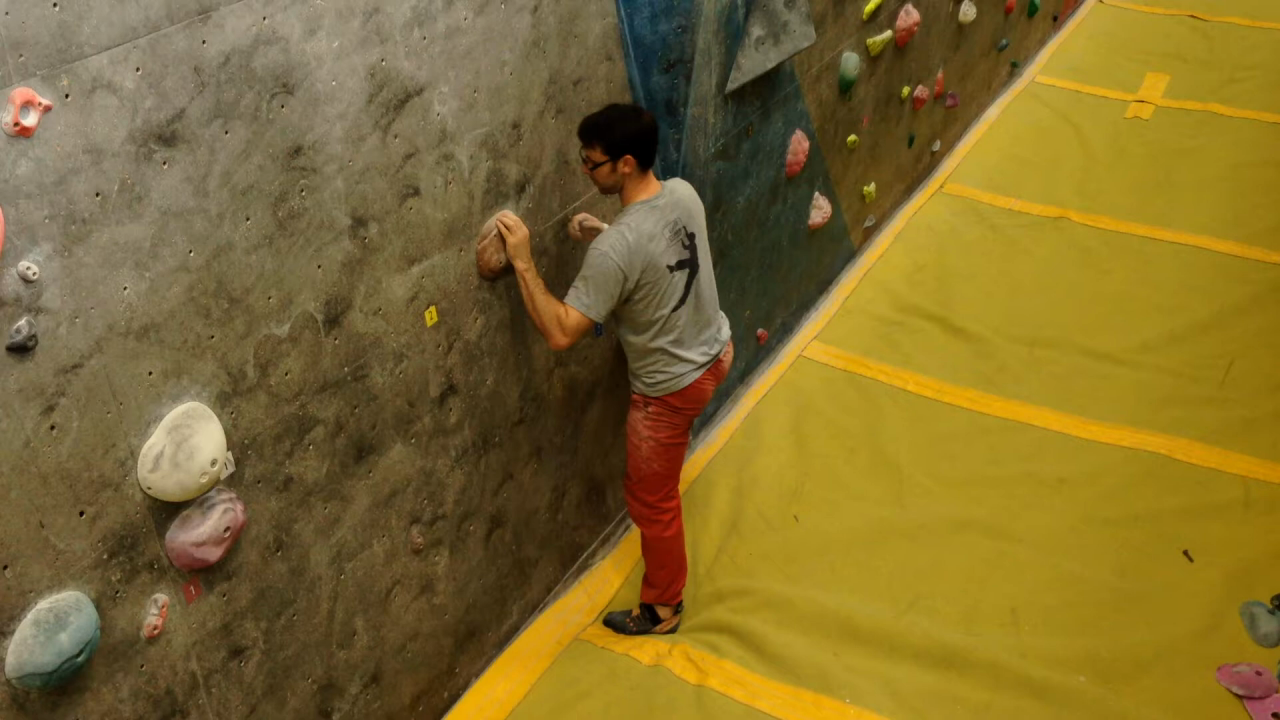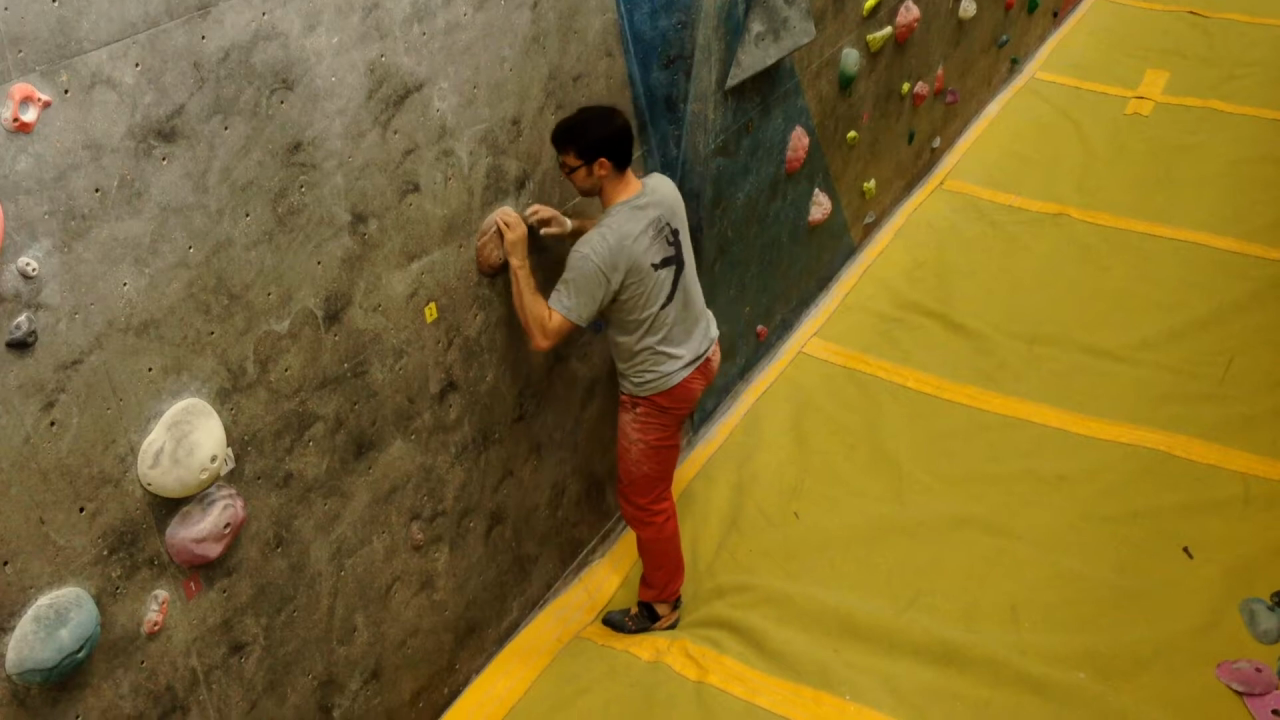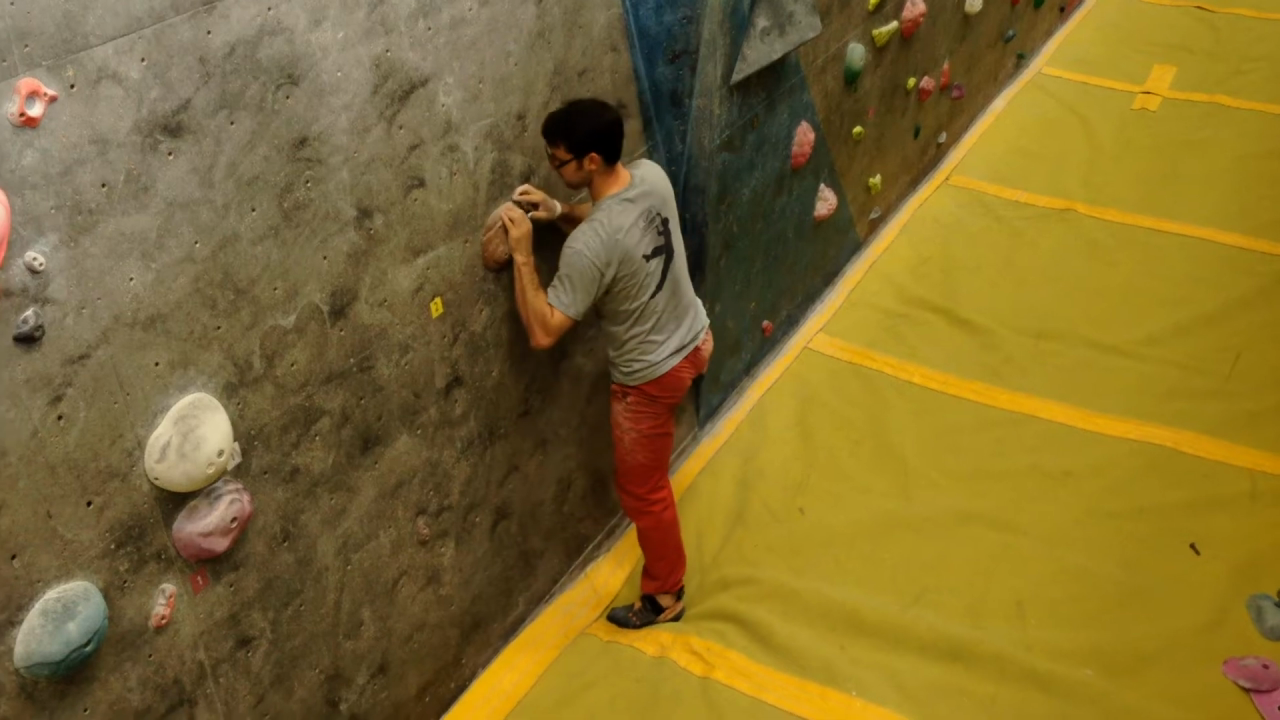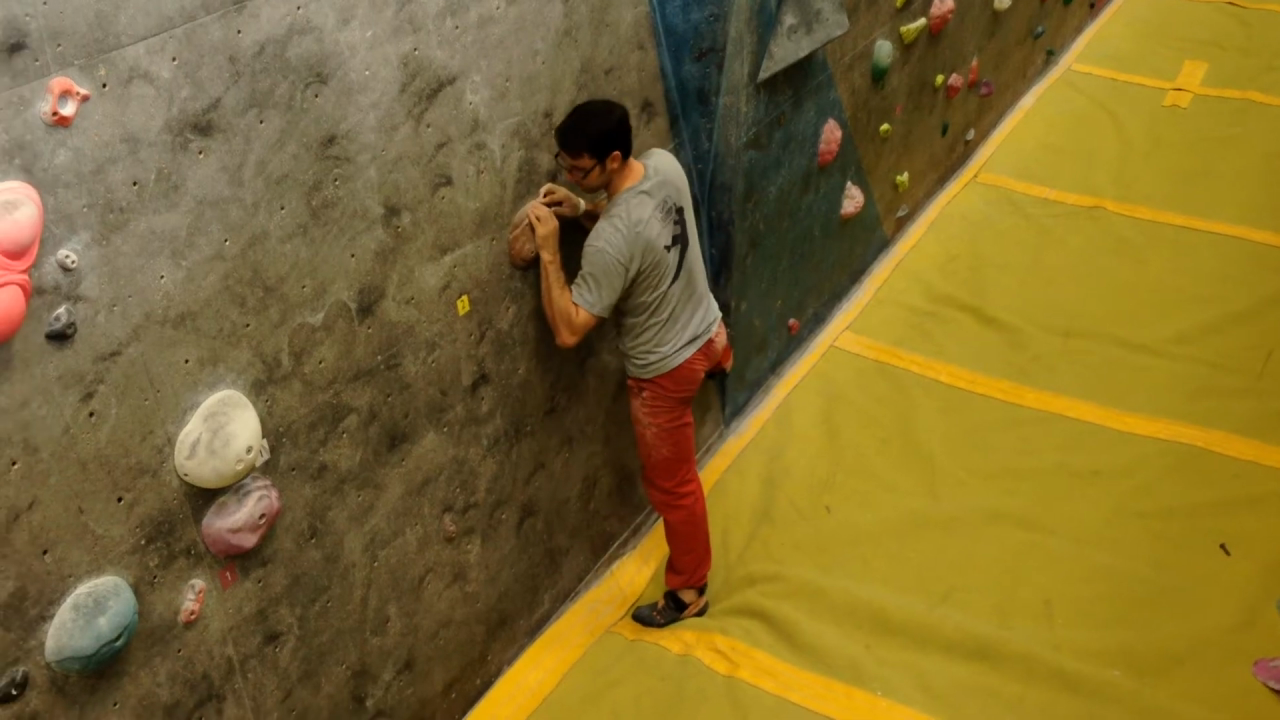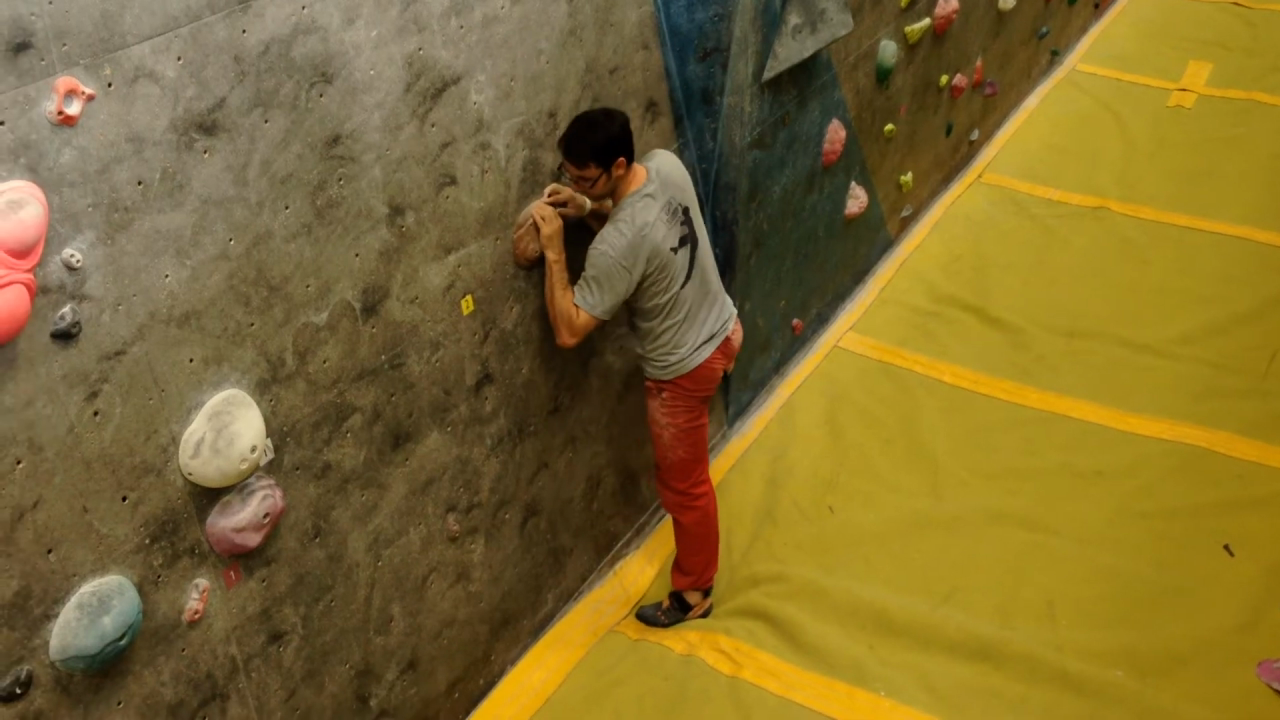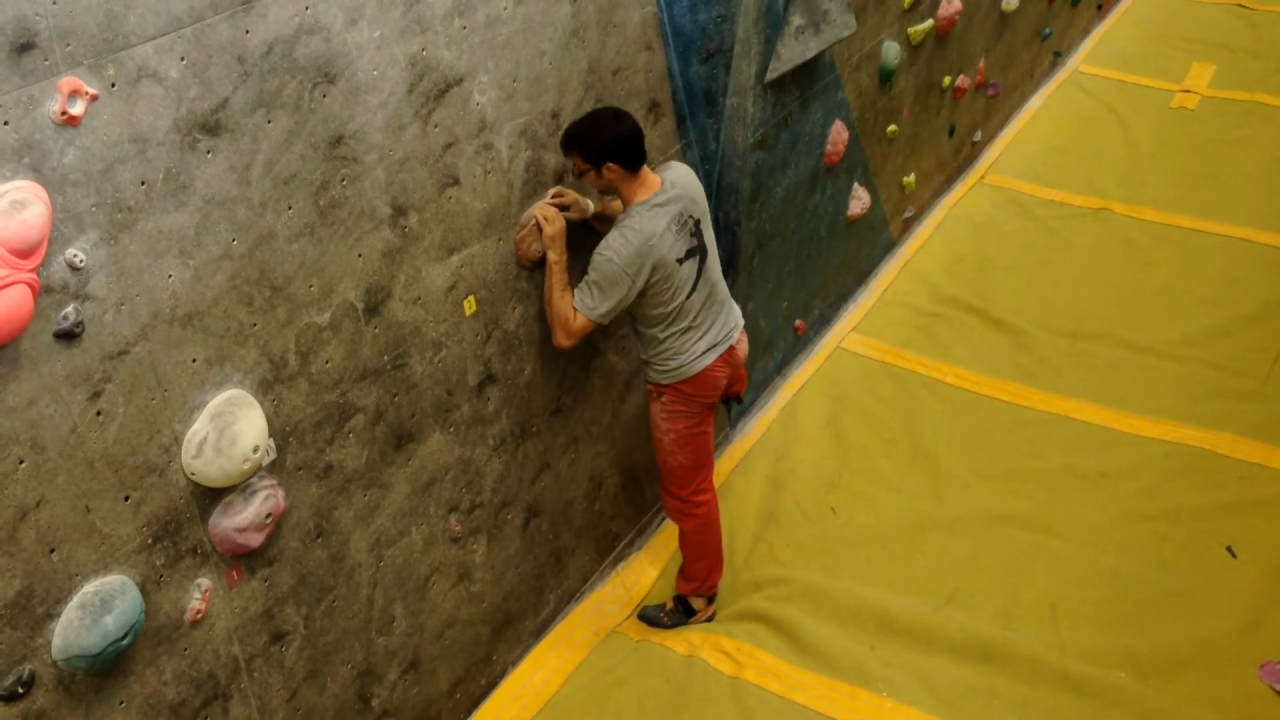
dt=0.3s
person 1, frame 1
left shoulder: (616, 250)
right shoulder: (684, 193)
left elbow: (561, 333)
left wrist: (523, 263)
left hip: (671, 388)
right hip: (715, 351)
left knee: (652, 502)
left ankle: (662, 608)
person 1, frame 2
left shoulder: (597, 252)
right shoulder: (663, 189)
left elbow: (543, 334)
left wrist: (518, 259)
right wrist: (573, 226)
left hip: (660, 388)
right hip: (705, 350)
left knee: (644, 501)
left ankle: (660, 605)
person 1, frame 3
left shoulder: (589, 248)
right shoulder: (652, 175)
left elbow: (543, 333)
left wrist: (523, 254)
right wrist: (559, 210)
left hip: (649, 377)
right hip: (695, 335)
left knee: (644, 492)
left ankle: (664, 596)
right ankle: (696, 374)
person 1, frame 4
left shoulder: (611, 242)
right shoulder: (664, 164)
left elbow: (568, 331)
left wrist: (548, 251)
right wrist: (582, 207)
left hip: (665, 370)
right hip: (708, 328)
left knee: (671, 485)
left ankle: (688, 591)
right ankle: (721, 363)
person 1, frame 5
left shoulder: (617, 246)
right shoulder: (666, 164)
left elbow: (569, 331)
left wrist: (554, 251)
right wrist: (587, 207)
left hip: (683, 370)
right hip: (724, 327)
left knee: (684, 487)
left ankle: (693, 594)
right ankle: (724, 372)
person 1, frame 6
left shoulder: (624, 250)
right shoulder: (681, 176)
left elbow: (565, 332)
left wrist: (555, 251)
right wrist: (591, 209)
left hip: (686, 377)
right hip: (731, 336)
left knee: (687, 494)
left ankle: (697, 598)
right ankle: (733, 390)
